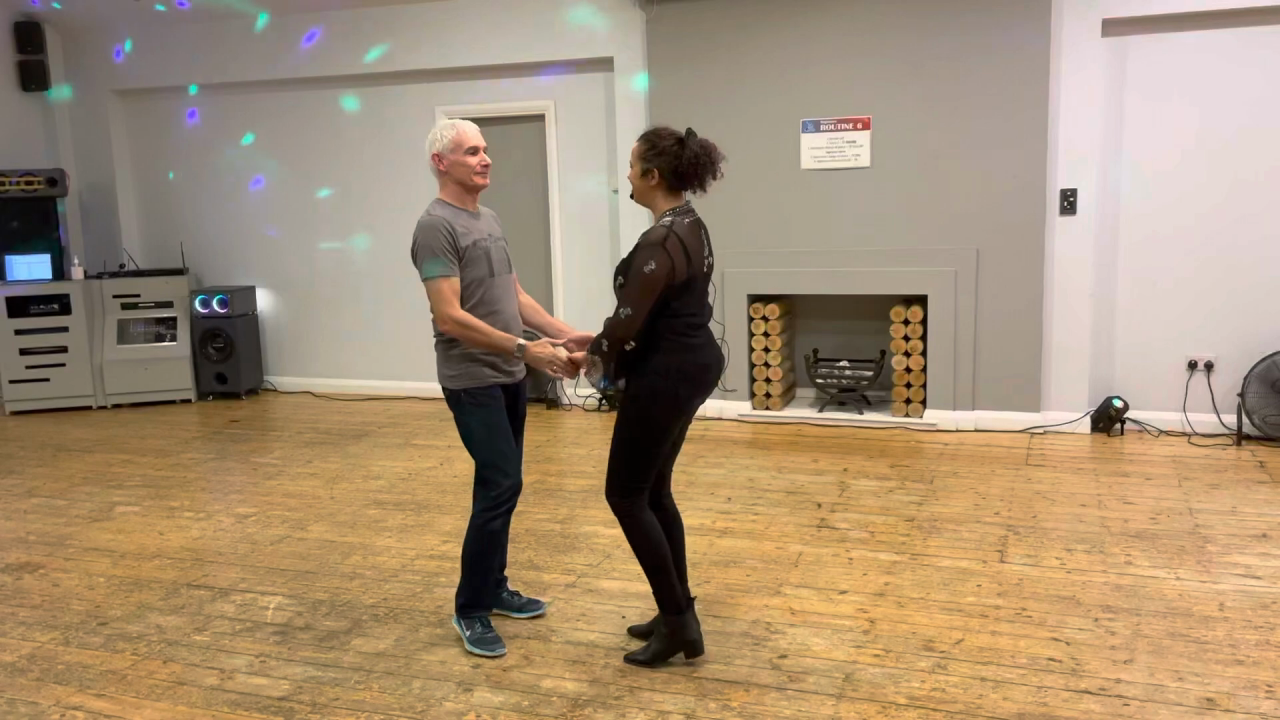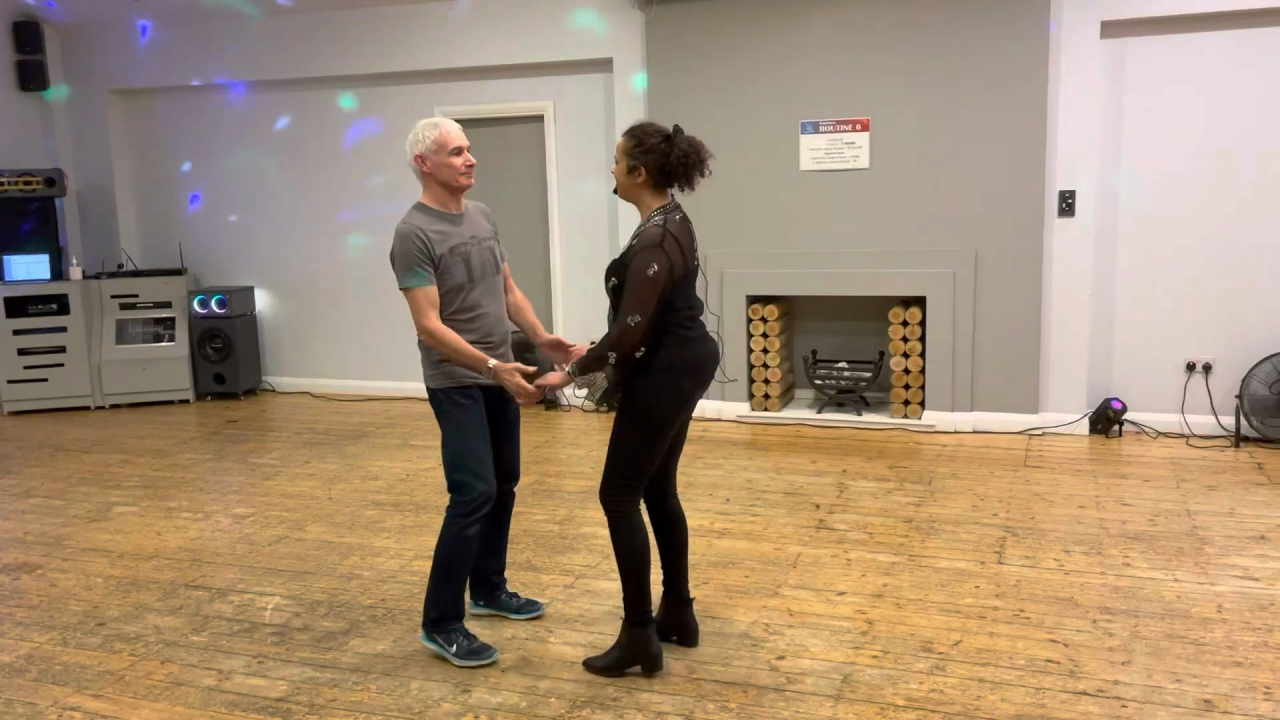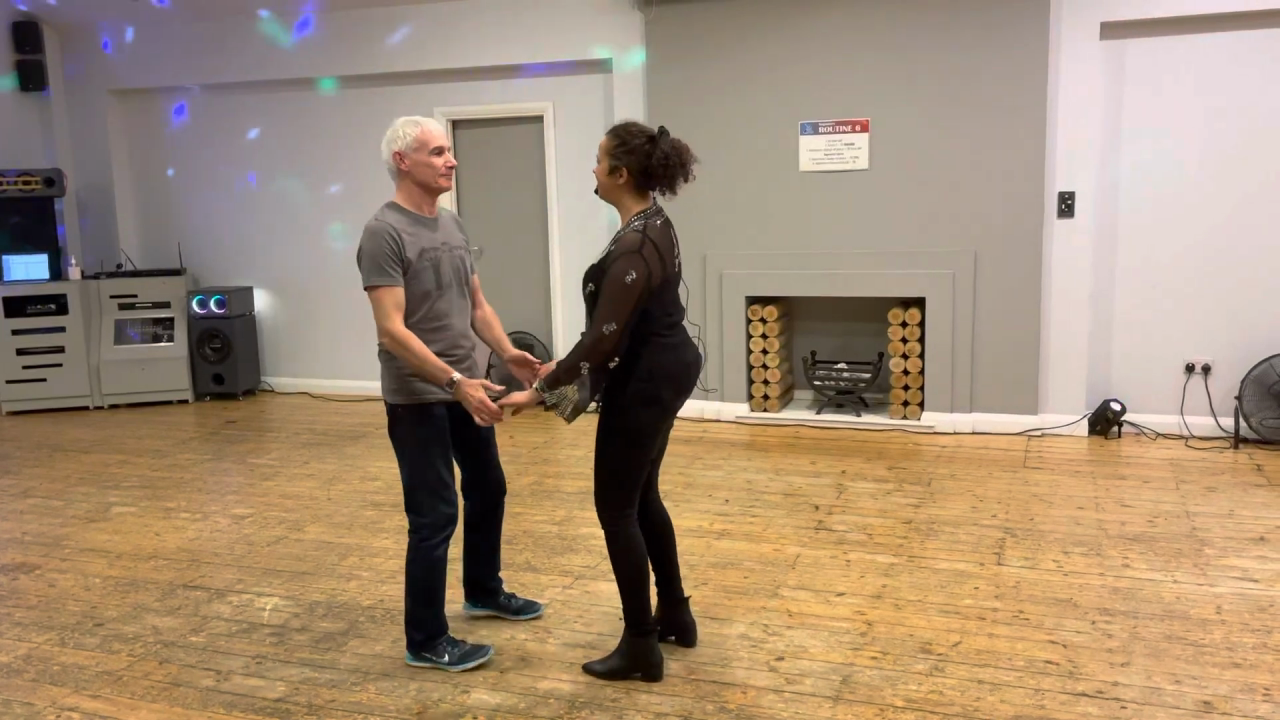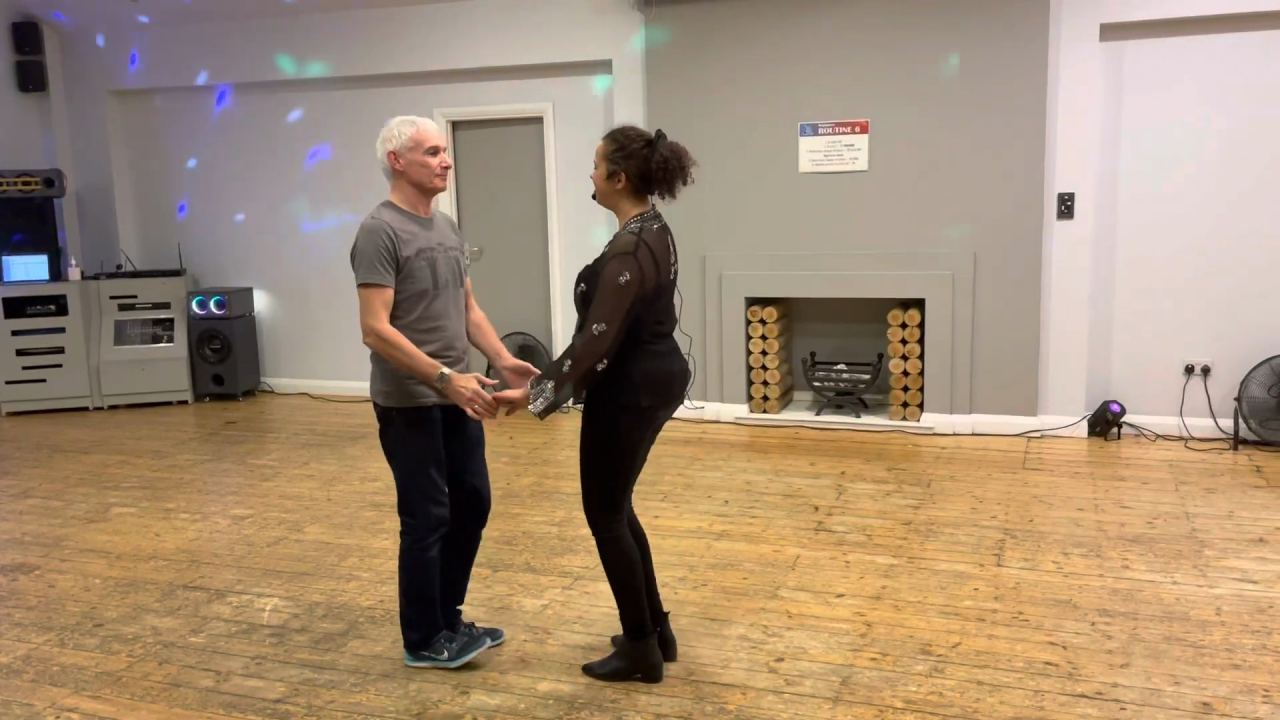
dt=0.4s
person 1, frame 1
left shoulder: (660, 240)
right shoulder: (691, 226)
left elbow: (628, 323)
left wrist: (591, 353)
right wrist: (601, 346)
left hip: (666, 377)
right hip: (693, 365)
left knee: (626, 494)
right knee: (653, 491)
left ankle: (678, 623)
right ankle: (676, 613)
person 1, frame 2
left shoulder: (653, 240)
right shoulder: (671, 220)
left elbow: (632, 332)
left wrist: (572, 372)
right wrist: (594, 352)
left hip: (666, 374)
right hip: (683, 363)
left knee: (619, 495)
right knee: (658, 490)
left ankle: (640, 637)
right ankle: (678, 615)
person 1, frame 3
left shoulder: (632, 246)
right shoulder: (653, 224)
left elbow: (604, 339)
left wrist: (539, 392)
right wrist: (564, 367)
left hip: (644, 382)
right hip: (668, 368)
left knee: (616, 508)
right knee: (641, 495)
left ankle: (640, 647)
right ankle: (674, 614)
person 1, frame 4
left shoulder: (627, 248)
right shoulder: (655, 232)
left elbow: (597, 340)
left wrist: (532, 392)
right wrist: (552, 374)
left hip: (630, 390)
right hip: (658, 377)
left knee: (604, 514)
right knee: (615, 505)
left ankle: (640, 650)
right ankle: (655, 629)
person 2, frame 1
left shoulder: (489, 219)
right shoulder: (437, 226)
right elbow: (450, 317)
left wrist: (564, 332)
right wrist: (525, 349)
left hip: (508, 374)
right hip: (472, 380)
left knee: (503, 482)
right knee: (500, 484)
left ankle: (493, 587)
right ankle: (471, 609)
person 2, frame 2
left shoulder: (482, 215)
right shoulder: (414, 234)
left elbow: (508, 290)
right elbow: (429, 327)
left wrist: (541, 337)
right wrist: (494, 368)
left hip: (498, 376)
right hip: (456, 381)
left knee: (504, 483)
right knee: (475, 492)
left ankle: (488, 588)
right ankle: (441, 623)
person 2, frame 3
left shoulder: (452, 225)
right shoulder: (384, 233)
left elbow: (476, 304)
right elbow: (391, 330)
left wrist: (506, 351)
right wrist: (455, 382)
left hip: (463, 388)
right hip: (417, 396)
left knee: (487, 489)
right knee: (435, 513)
left ankle: (483, 591)
right ankle: (426, 640)
person 2, frame 4
left shoulder: (447, 227)
right shoulder: (379, 232)
left elbow: (468, 309)
right elbow: (375, 329)
left wrist: (502, 359)
right wrist: (443, 378)
left hip: (455, 393)
right hip: (408, 400)
left knee: (472, 502)
right knee: (426, 516)
left ankle: (445, 617)
right ankle: (423, 641)
